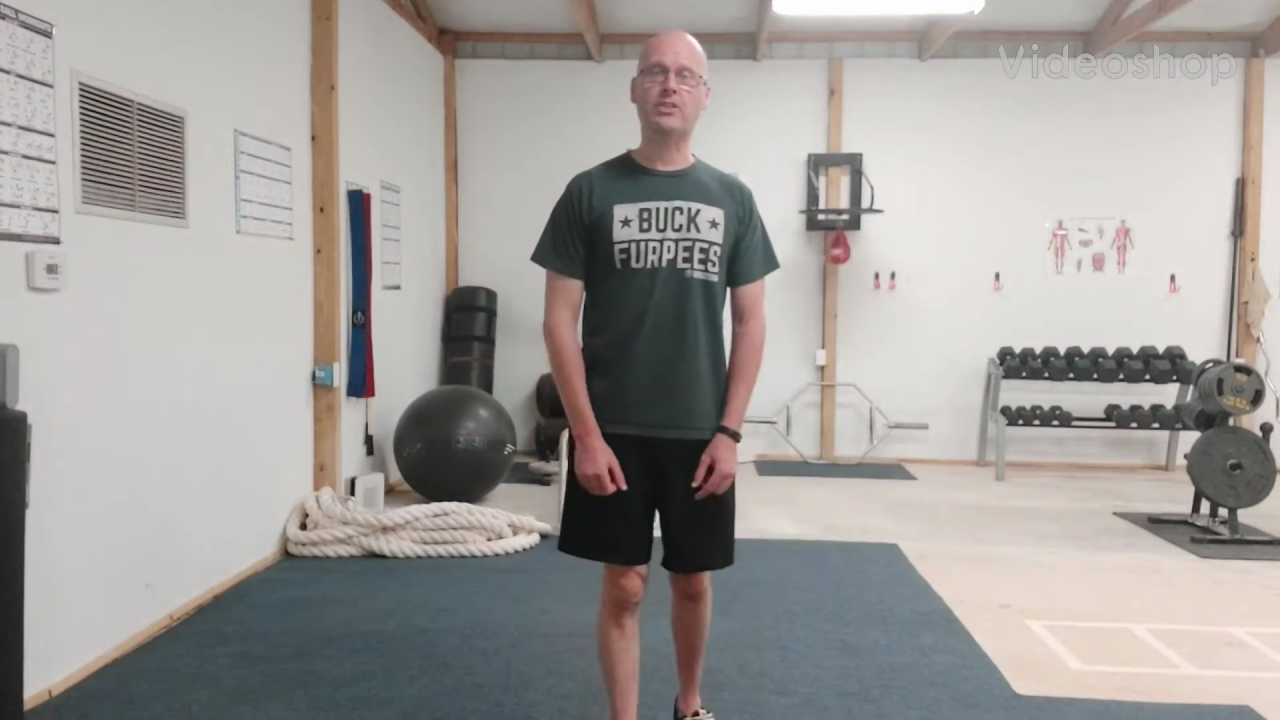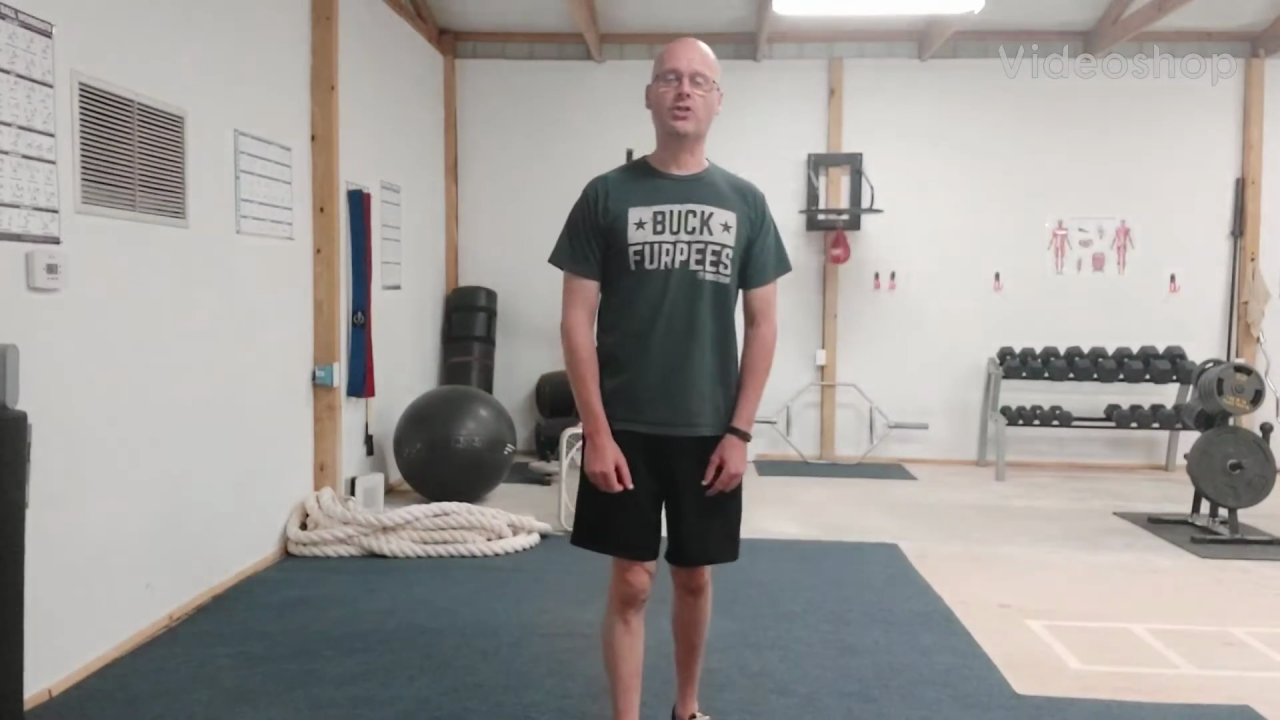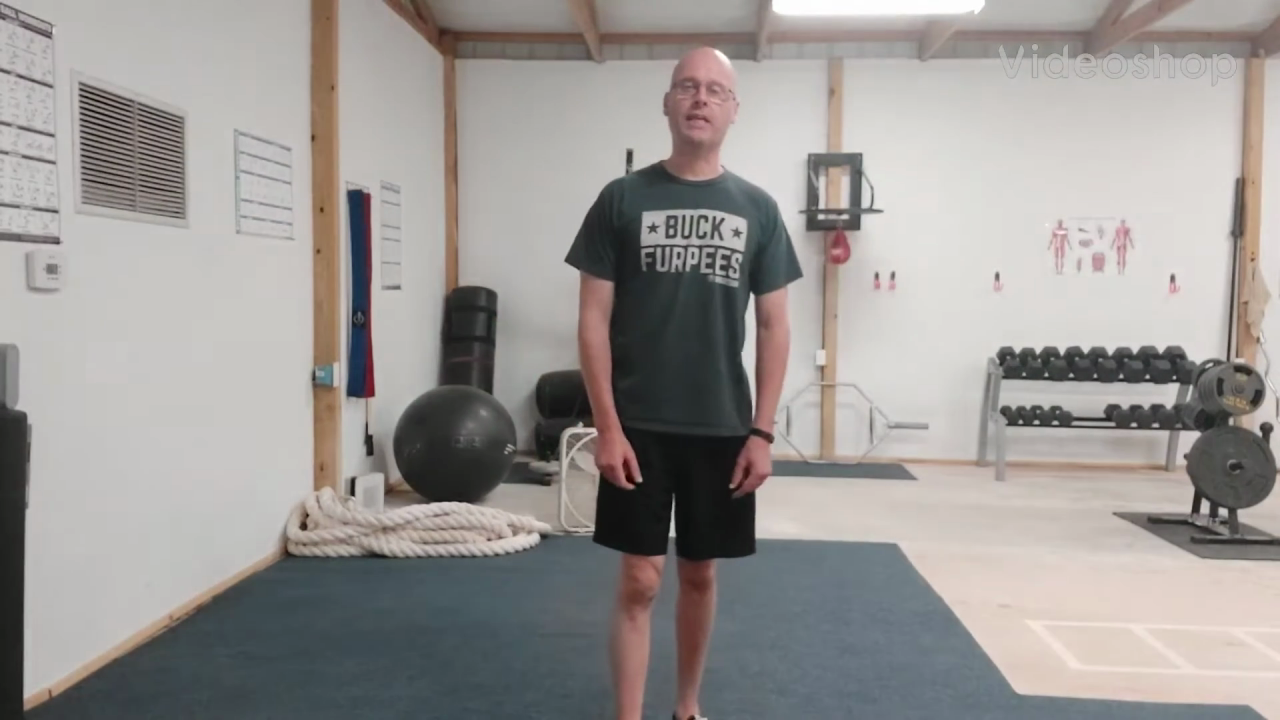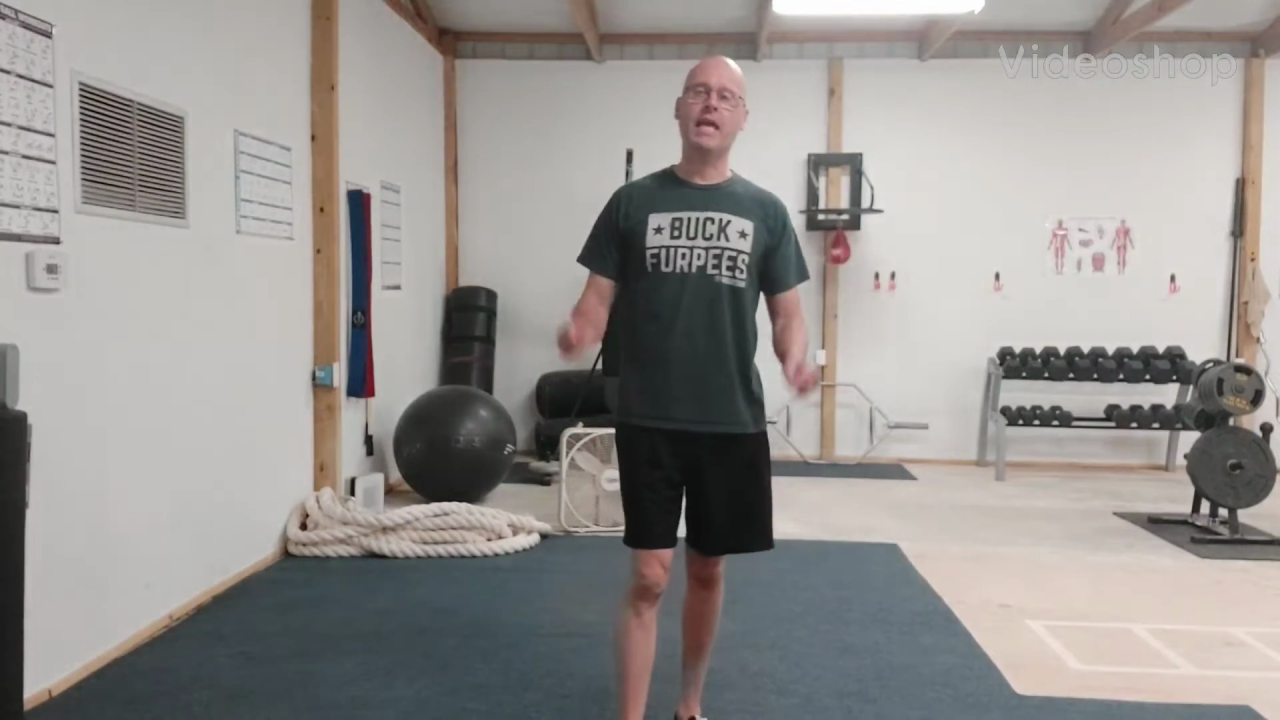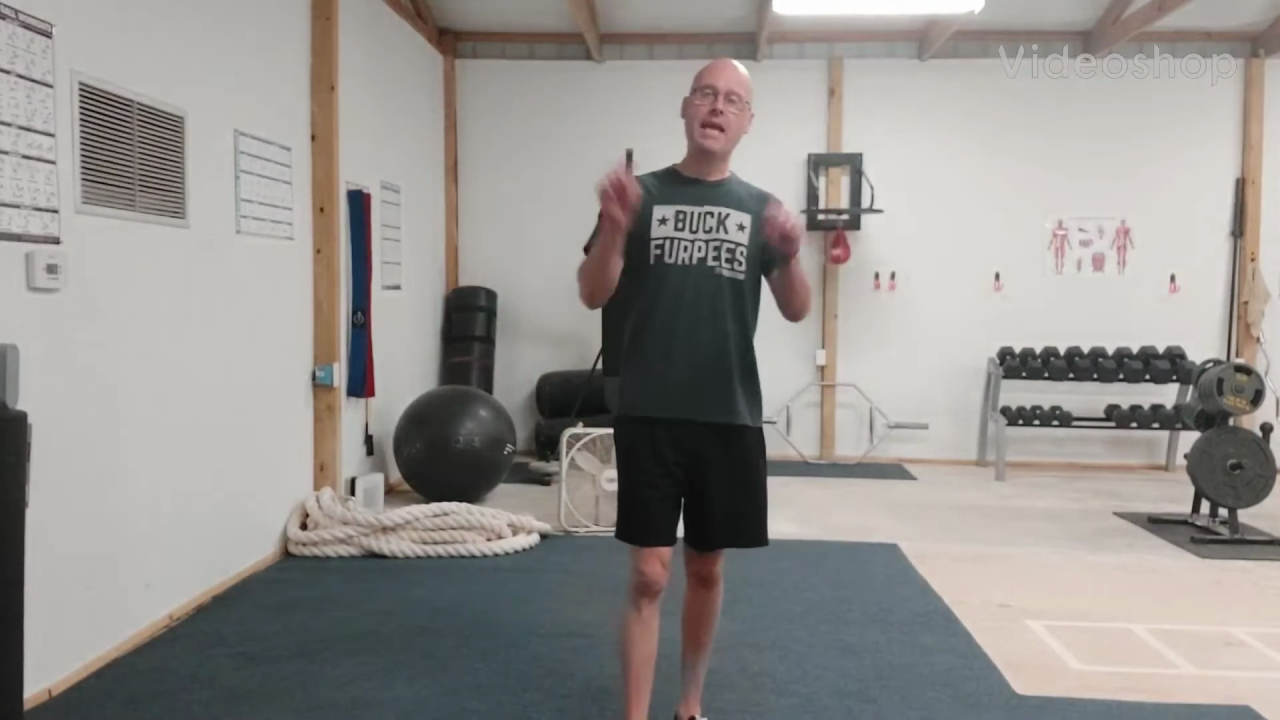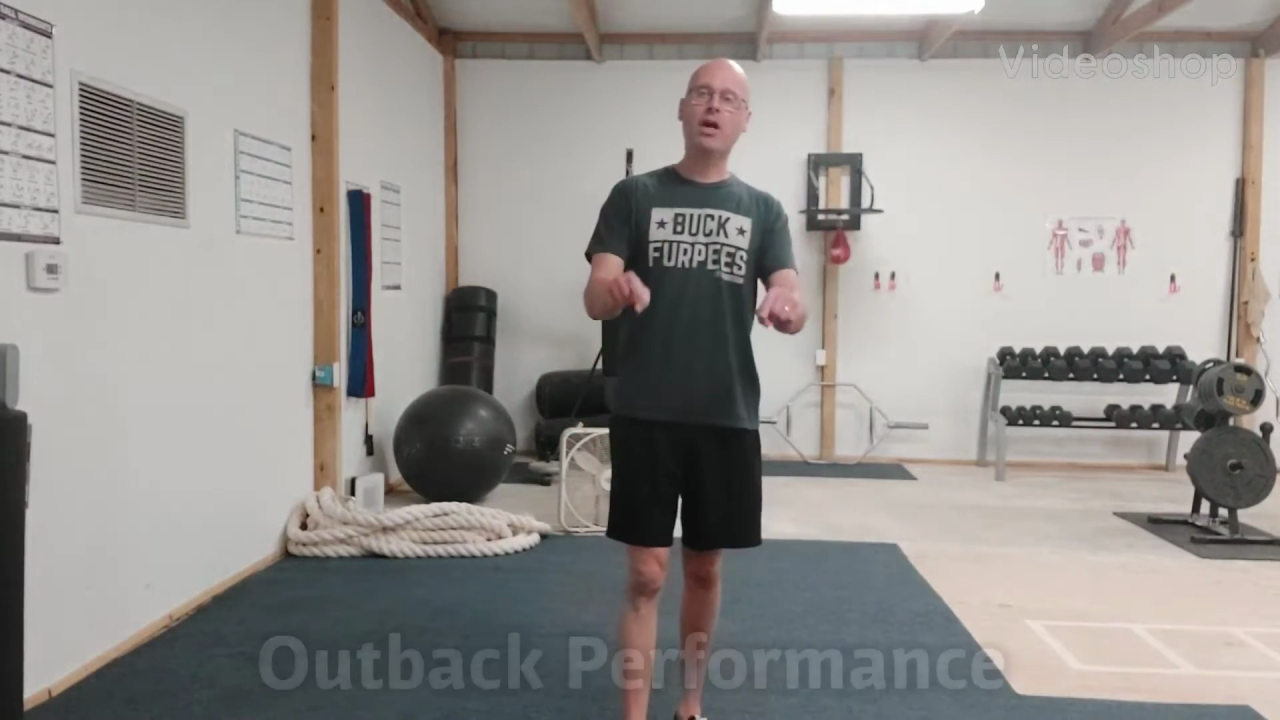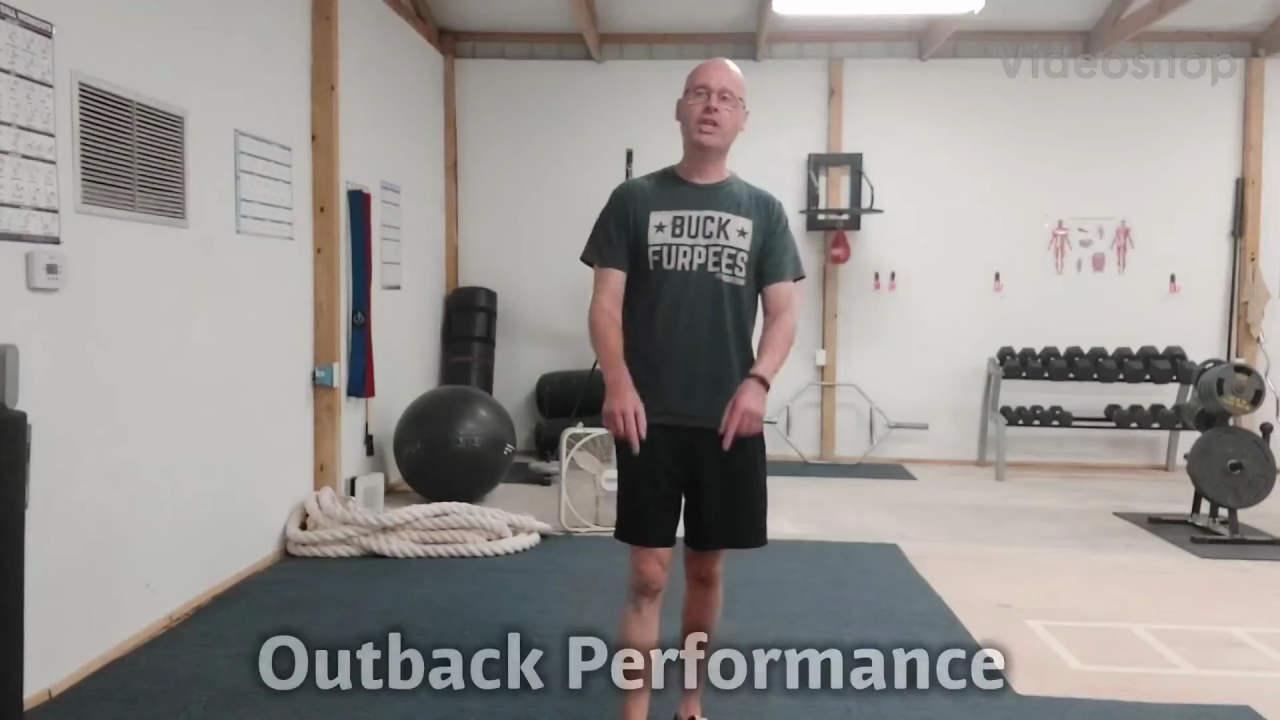
dt=0.3s
person 1, frame 1
left shoulder: (733, 198)
right shoulder: (590, 192)
left elbow: (750, 322)
right elbow: (561, 320)
left wrist: (729, 431)
right wrist: (586, 434)
left hip: (700, 432)
right hip: (614, 432)
left knee: (692, 580)
right knee: (623, 587)
person 1, frame 2
left shoulder: (745, 201)
right shoulder: (607, 195)
left elbow: (761, 323)
right elbow: (578, 319)
left wrist: (739, 431)
right wrist: (597, 431)
left hip: (708, 430)
right hip: (626, 429)
left knee: (694, 578)
right knee: (631, 583)
person 1, frame 3
left shoulder: (756, 208)
right shoulder: (622, 199)
left elbow: (773, 325)
right elbow: (594, 318)
left wrist: (762, 431)
right wrist: (607, 426)
left hip: (720, 429)
right hip: (639, 427)
left knee: (699, 574)
right knee: (638, 581)
person 1, frame 4
left shoulder: (765, 210)
right shoulder: (633, 202)
left elbow: (787, 315)
right elbow: (599, 299)
left wrist: (795, 360)
right wrist: (581, 328)
left hip: (733, 425)
right hip: (649, 423)
left knee: (708, 571)
right knee: (648, 578)
person 1, frame 5
left shoulder: (761, 207)
right shoulder: (641, 194)
left elbow: (796, 309)
right elbow: (594, 296)
left wrist: (789, 253)
right wrist: (613, 227)
left hip: (730, 416)
right hip: (648, 414)
left knee: (706, 568)
right knee: (649, 574)
person 1, frame 6
left shoulder: (763, 210)
right shoulder: (634, 195)
left elbow: (793, 309)
right elbow: (594, 301)
left wrist: (785, 307)
right wrist: (619, 288)
left hip: (728, 419)
right hip: (645, 416)
left knee: (704, 568)
right knee: (646, 574)
person 1, frame 7
left shoulder: (763, 210)
right shoulder: (633, 199)
left elbow: (782, 314)
right elbow: (606, 303)
left wrist: (758, 382)
right wrist: (619, 385)
left hip: (727, 423)
right hip: (650, 420)
left knee: (706, 569)
right knee: (647, 574)
